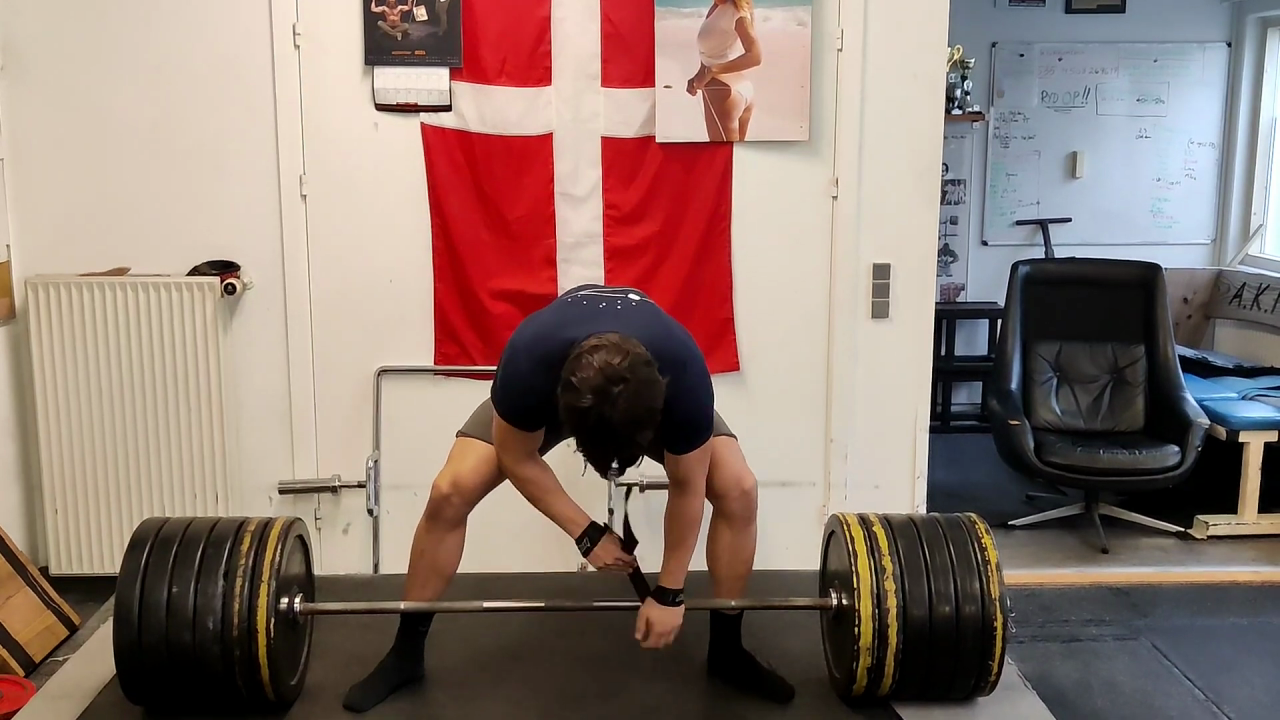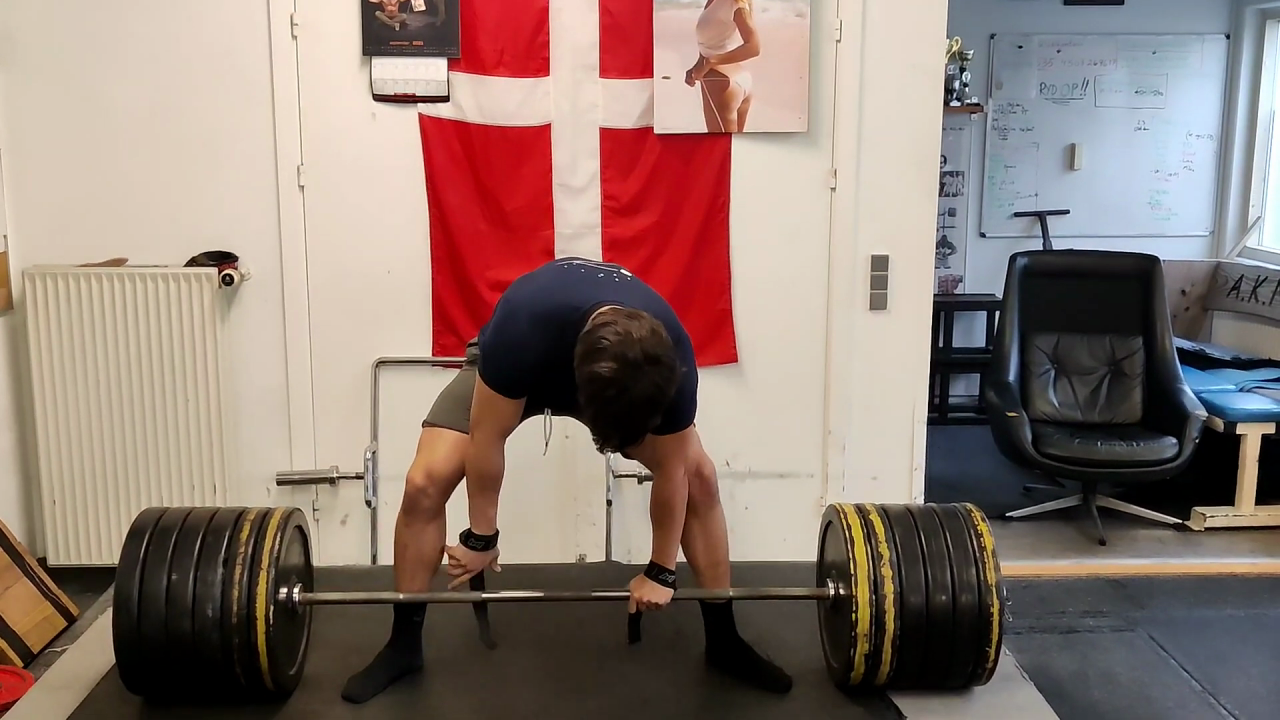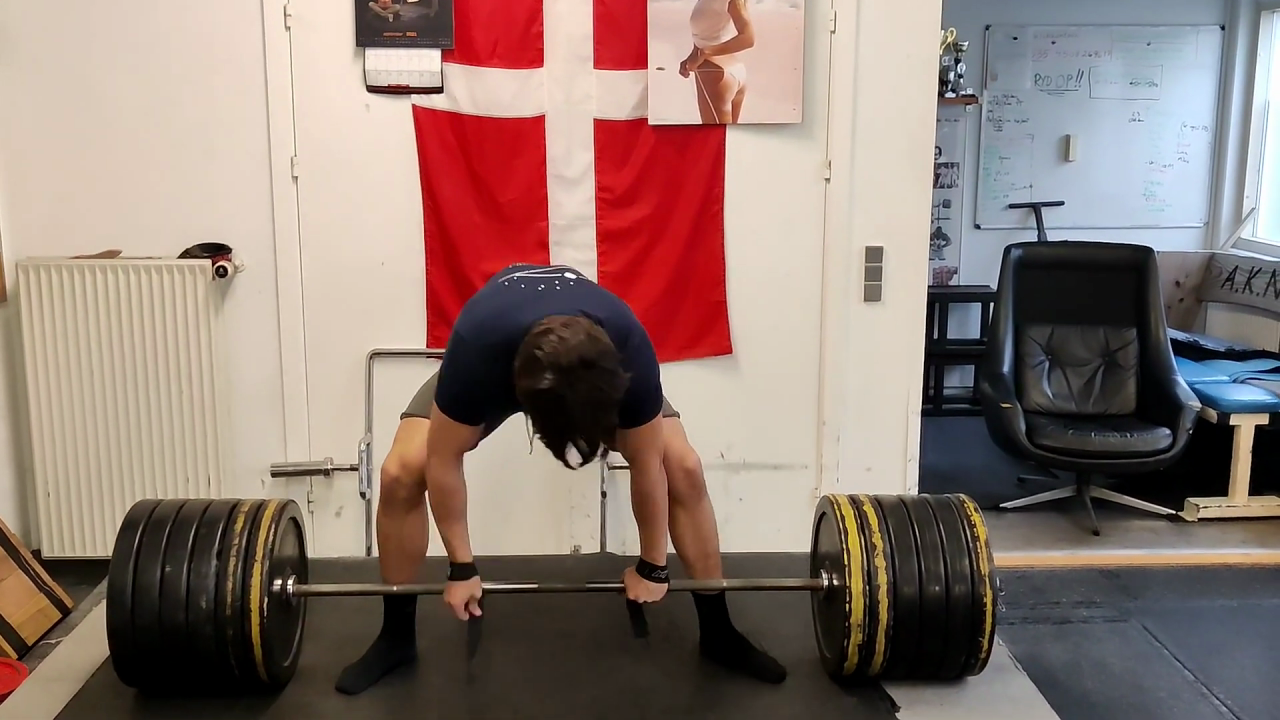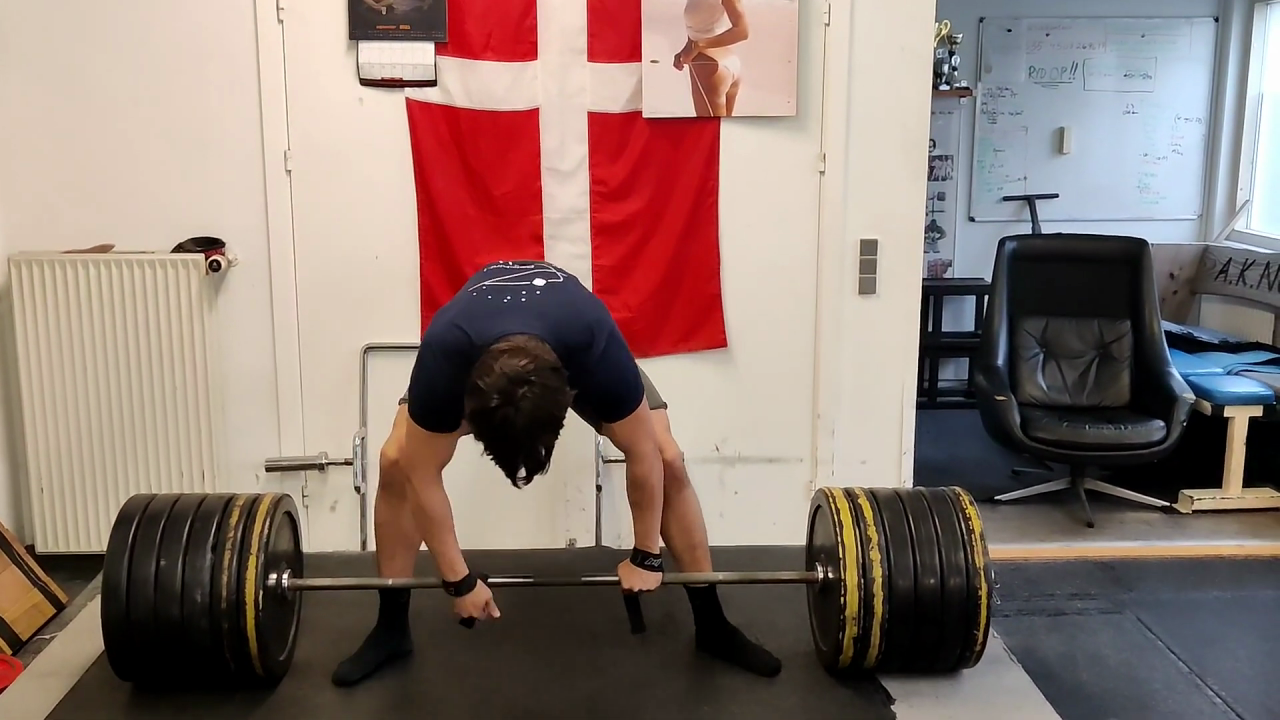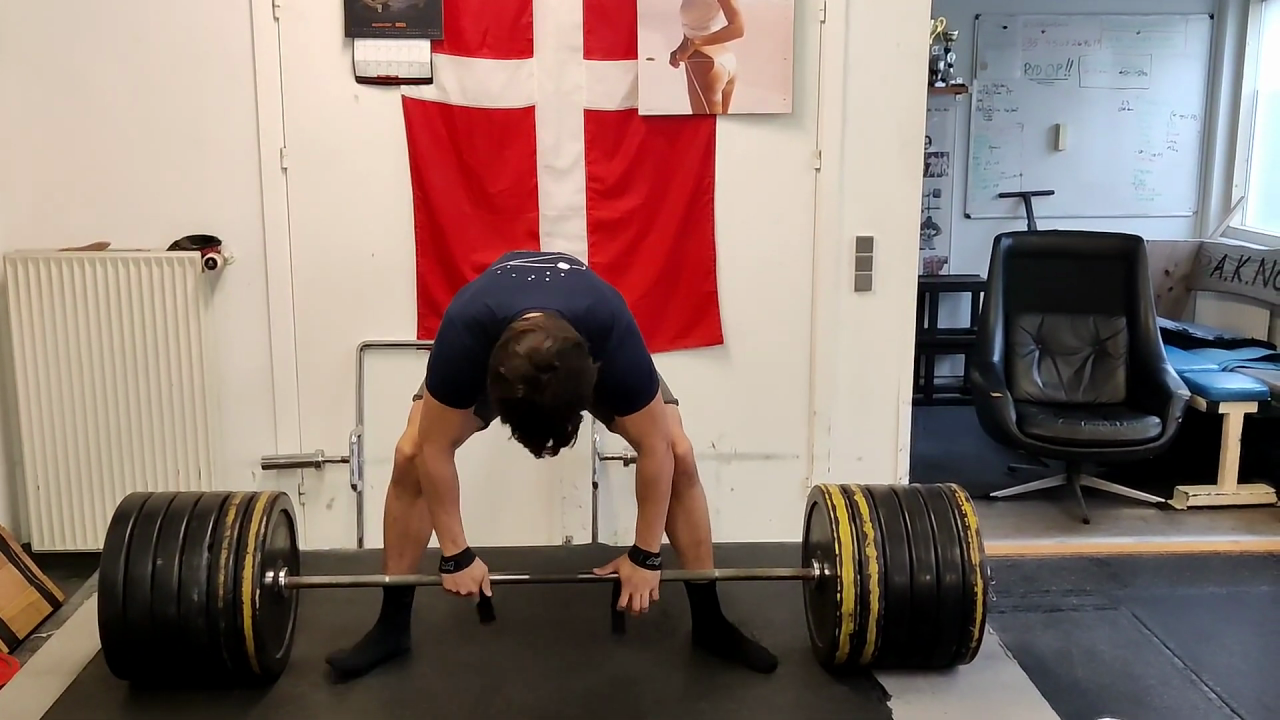
dt=1s
person 1, frame 1
left shoulder: (684, 376)
right shoulder: (530, 359)
left elbow: (687, 488)
right elbow: (517, 459)
left wrist: (669, 594)
right wrist: (588, 534)
left hip: (651, 388)
right hip: (553, 383)
left knee: (738, 490)
right knee: (450, 492)
left ankle: (726, 649)
right ankle: (407, 652)
person 1, frame 2
left shoulder: (670, 359)
right shoulder: (525, 322)
left elbow: (670, 472)
right elbow: (486, 440)
left wrist: (660, 571)
right wrist: (482, 538)
right hip: (514, 366)
left knee: (698, 476)
right knee: (425, 483)
left ankle: (723, 640)
right ankle: (404, 644)
person 1, frame 3
left shoulder: (627, 350)
right shoulder: (478, 345)
left elbow: (647, 464)
right elbow: (443, 463)
left wrist: (652, 566)
right wrist: (462, 568)
left hip: (592, 359)
right hip: (485, 345)
left knee: (683, 467)
right knee: (401, 472)
left ankle: (718, 631)
right ankle: (396, 636)
person 1, frame 4
left shoulder: (597, 350)
right shoulder: (444, 357)
left elbow: (642, 452)
right elbow: (423, 476)
left wrist: (646, 554)
right wrist: (459, 579)
left hip: (573, 338)
right hip: (474, 338)
left knee: (666, 459)
right knee: (397, 461)
left ankle: (712, 625)
right ankle: (391, 628)
person 1, frame 5
left shoulder: (614, 338)
right shoulder: (464, 336)
left elbow: (655, 448)
right elbow: (437, 450)
left wrist: (645, 554)
right wrist: (455, 554)
left hip: (590, 338)
right hip: (490, 338)
left knee: (678, 455)
right knee: (411, 455)
left ankle: (709, 621)
right ankle: (392, 624)
